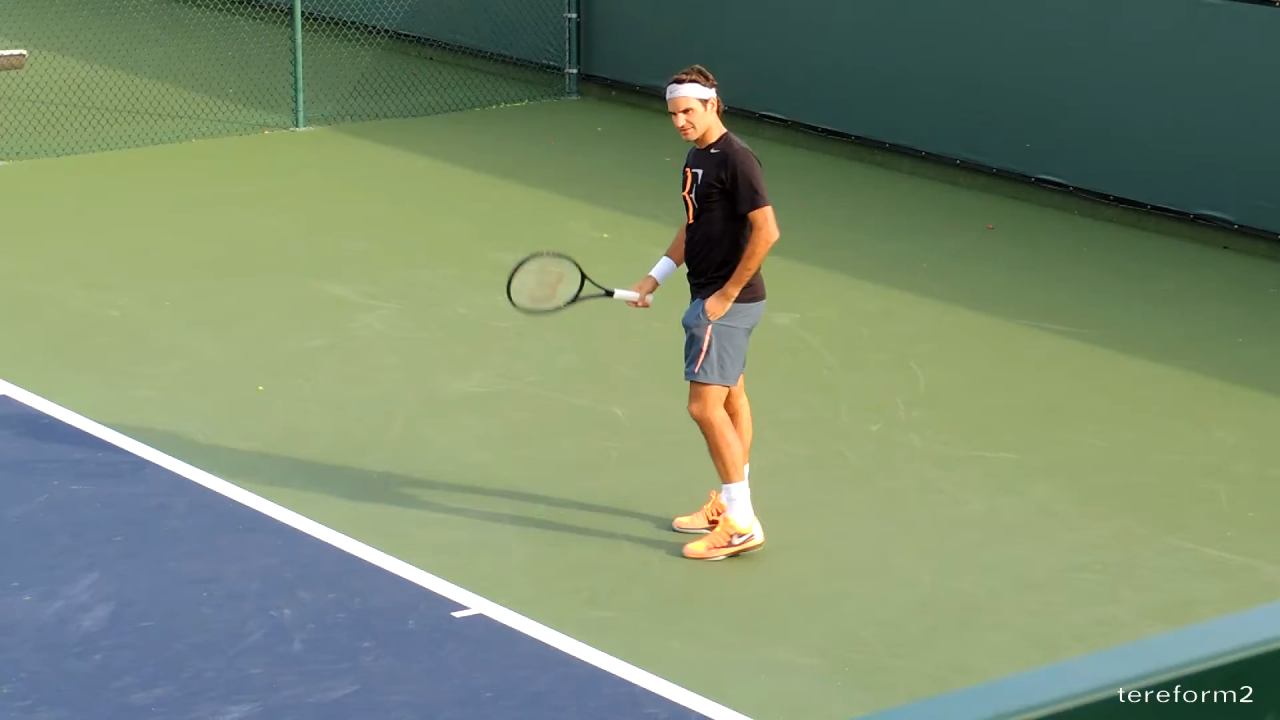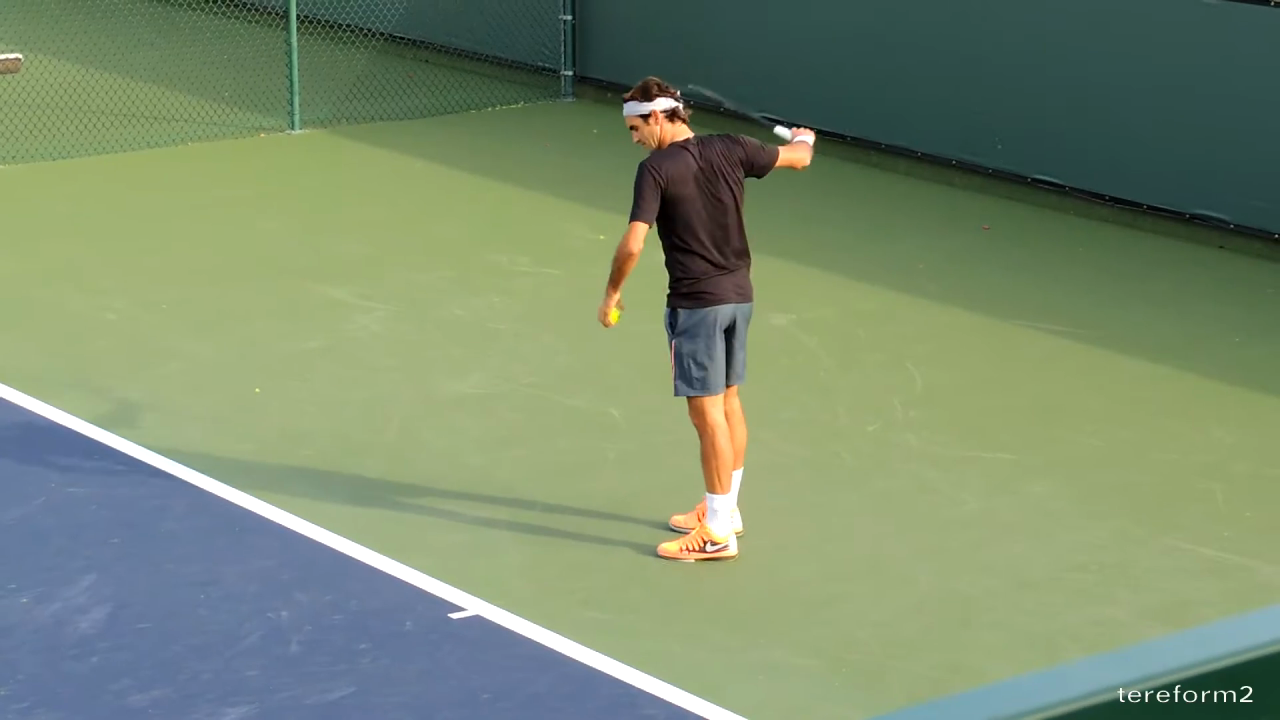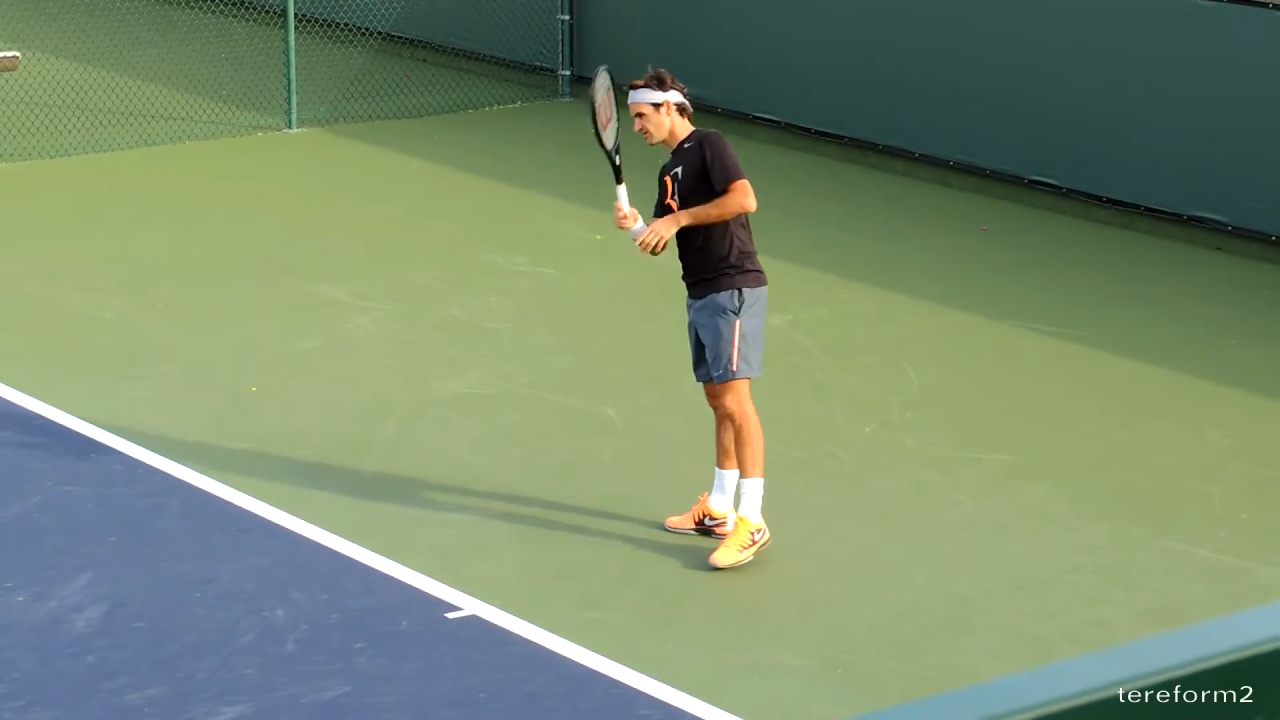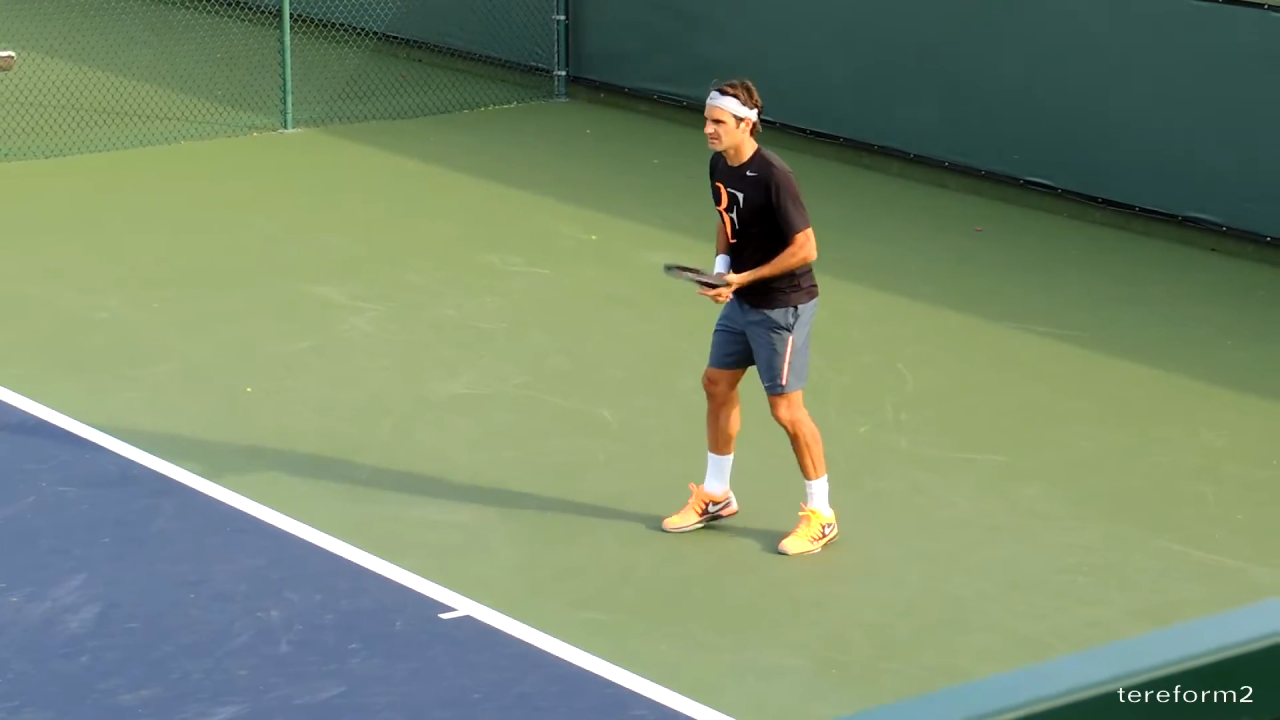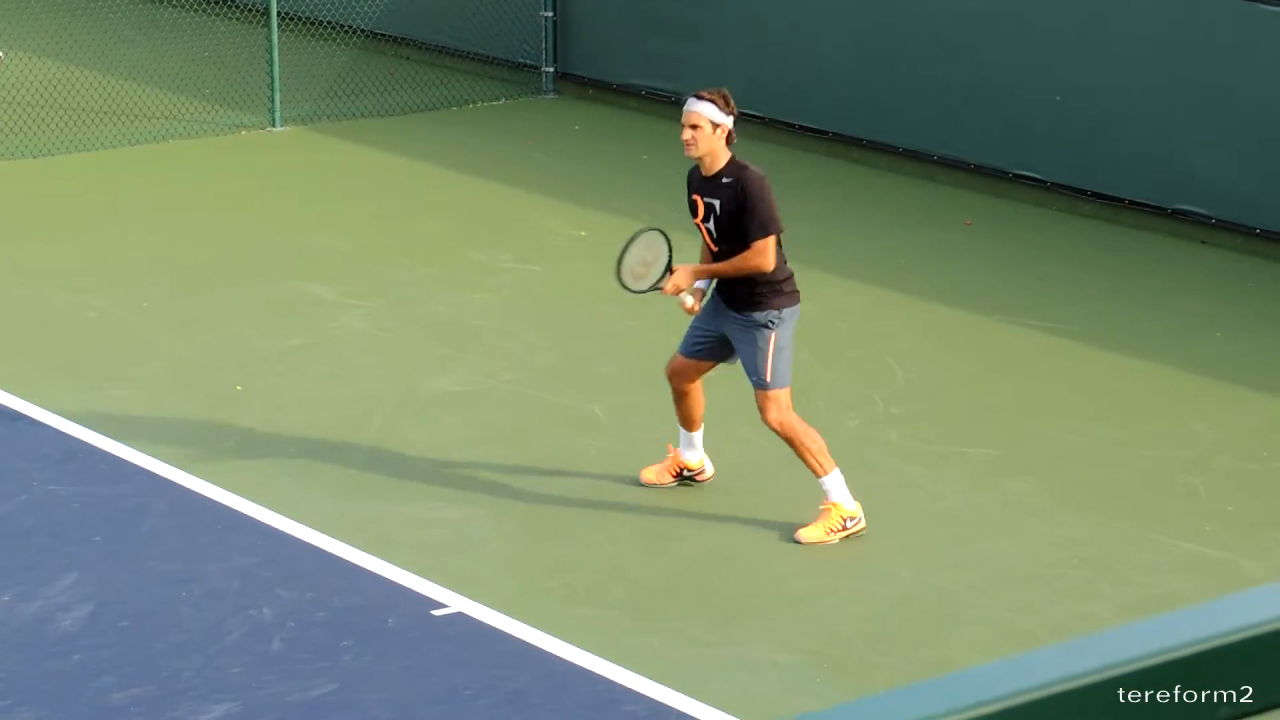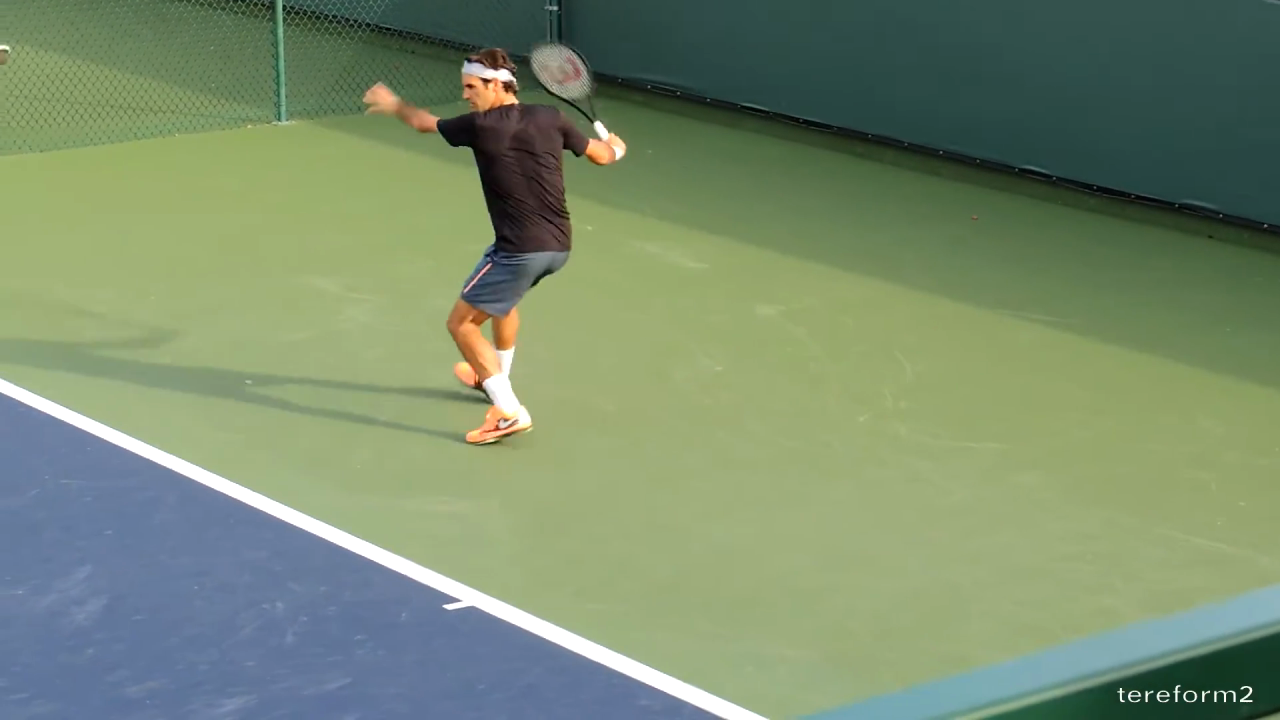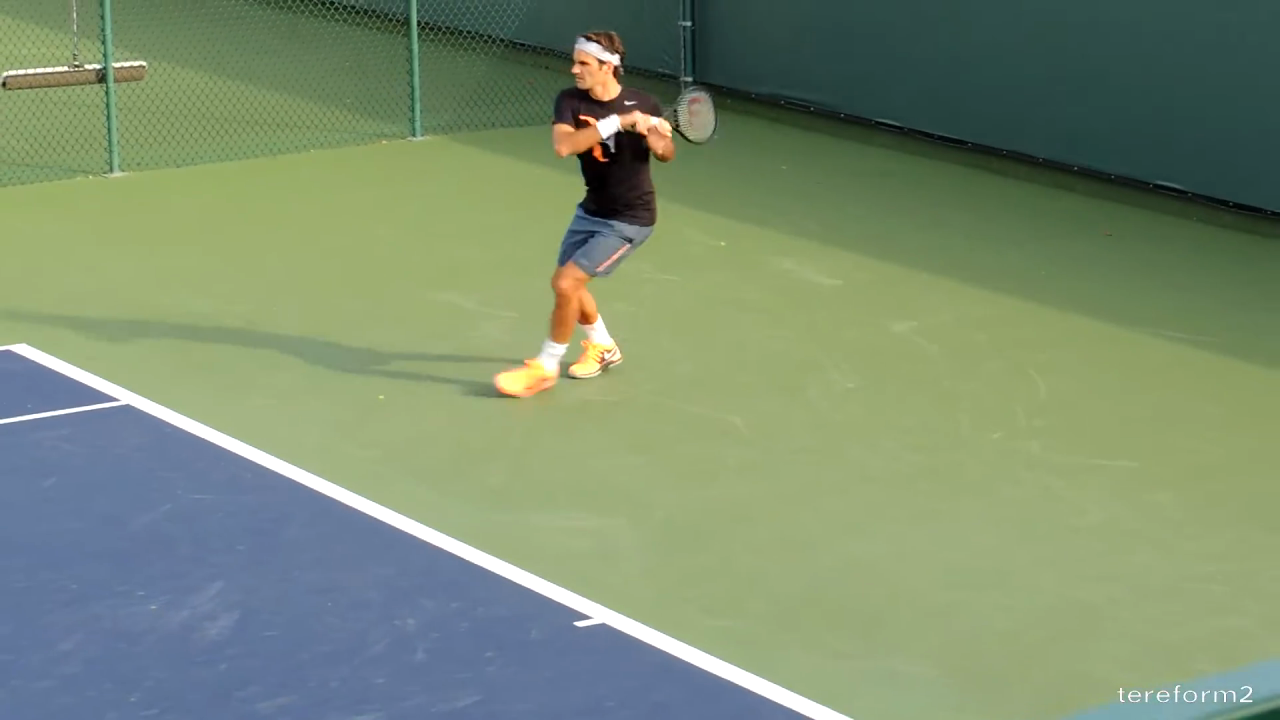
dt=0.7s
person 1, frame 1
left shoulder: (737, 157)
right shoulder: (696, 156)
left elbow: (765, 231)
left wrist: (724, 296)
right wrist: (657, 275)
left hip: (728, 301)
right hip: (710, 296)
left knee: (705, 407)
right knee: (731, 401)
left ankle: (740, 525)
right ankle: (732, 507)
person 1, frame 2
left shoulder: (655, 170)
right shoulder: (731, 147)
left elbow: (633, 243)
right elbow: (798, 158)
left wrist: (612, 293)
right wrist: (803, 140)
left hip: (695, 303)
right hip: (739, 295)
left knee: (706, 414)
right knee: (728, 403)
left ankle: (718, 532)
right ankle: (723, 510)
person 1, frame 3
left shoulder: (709, 143)
right shoulder: (669, 170)
left elbow: (745, 199)
right elbow: (656, 243)
left wrist: (677, 218)
right wrist: (634, 226)
left hip: (734, 290)
right hip: (701, 296)
left knee: (735, 401)
right knee: (717, 400)
left ankle: (751, 521)
right ankle: (718, 509)
person 1, frame 4
left shoulder: (774, 175)
right shoulder: (719, 165)
left elbow: (805, 249)
left wrist: (744, 278)
right wrist: (721, 265)
left hip: (783, 305)
right hip: (743, 301)
left knee: (786, 409)
right knee: (717, 386)
left ankle: (820, 514)
right ankle: (715, 495)
person 1, frame 5
left shoulder: (750, 182)
right shoulder: (699, 179)
left elbow: (765, 258)
left wrist: (695, 274)
right wrist: (700, 287)
left hip: (766, 309)
right hip: (729, 304)
left knee: (777, 415)
right knee: (680, 373)
left ankle: (845, 508)
right ankle: (690, 460)
person 1, frame 6
left shoulder: (479, 126)
right shoulder: (550, 117)
left elbow: (422, 122)
right elbow: (602, 156)
left wrist: (393, 104)
right wrist: (615, 145)
left hip: (519, 249)
right hip: (559, 245)
left knee: (461, 323)
right knee: (499, 300)
left ankle: (509, 410)
right ankle: (495, 379)
person 1, frame 7
left shoulder: (642, 103)
right shoulder: (569, 101)
left elbow: (667, 154)
right elbow: (563, 143)
left wrist: (661, 142)
right wrist: (617, 124)
left hip: (629, 220)
right hip: (591, 209)
left knee: (567, 284)
right knee: (564, 283)
left ankle: (543, 370)
right ankle: (603, 347)
